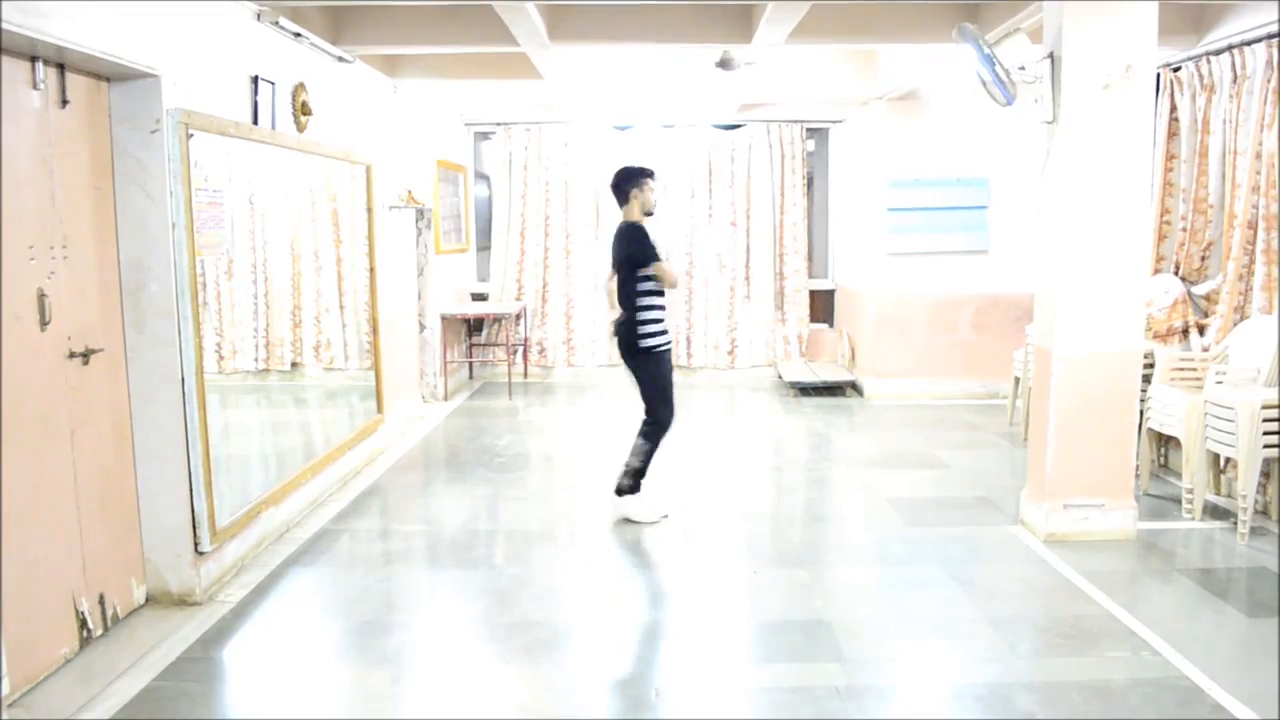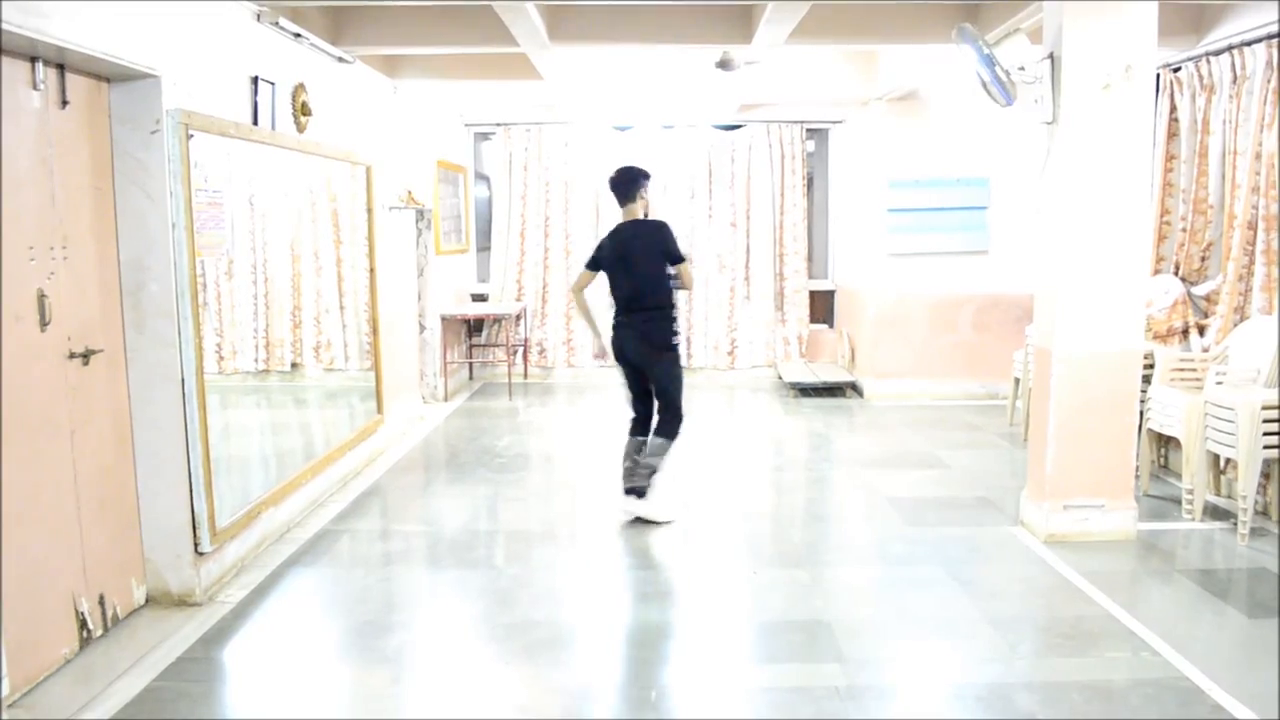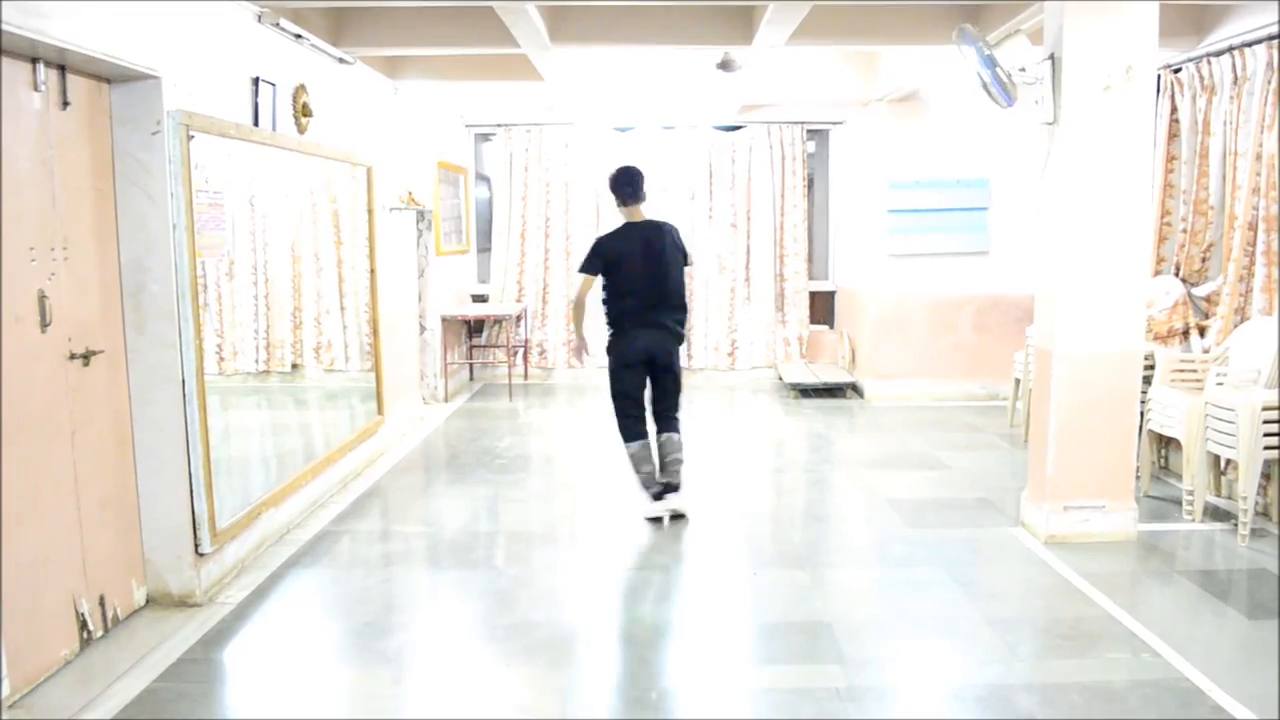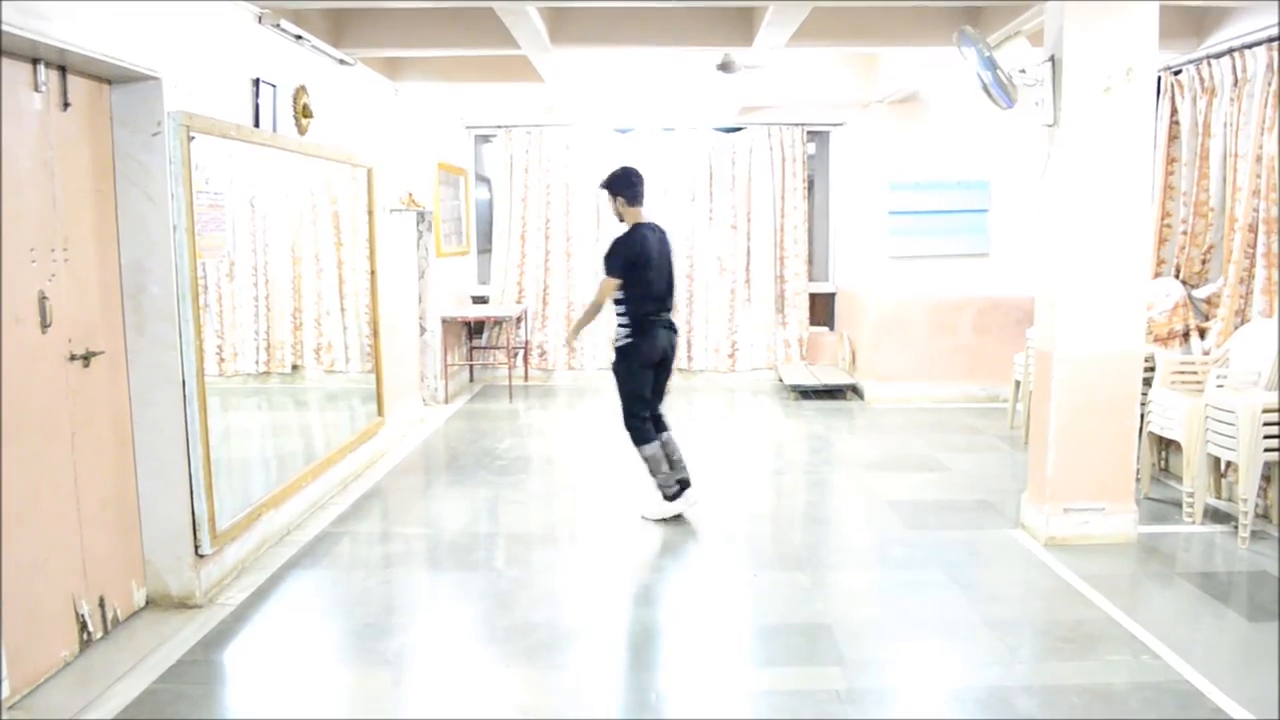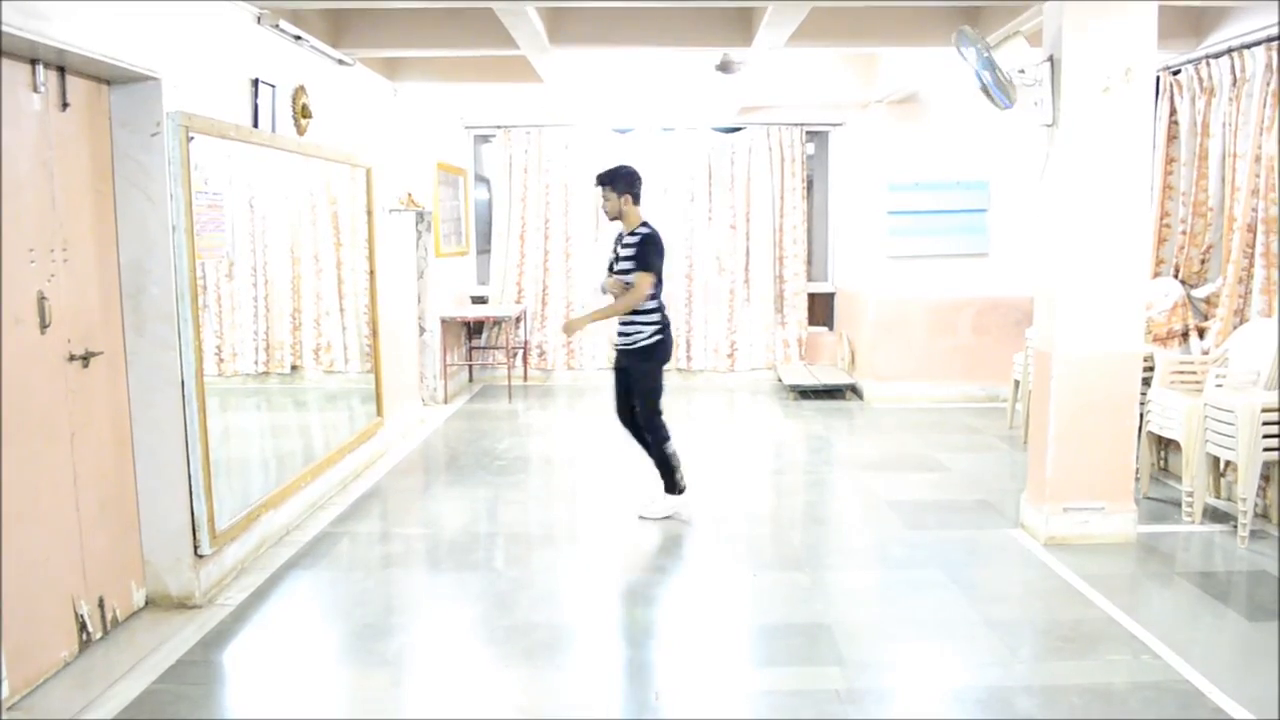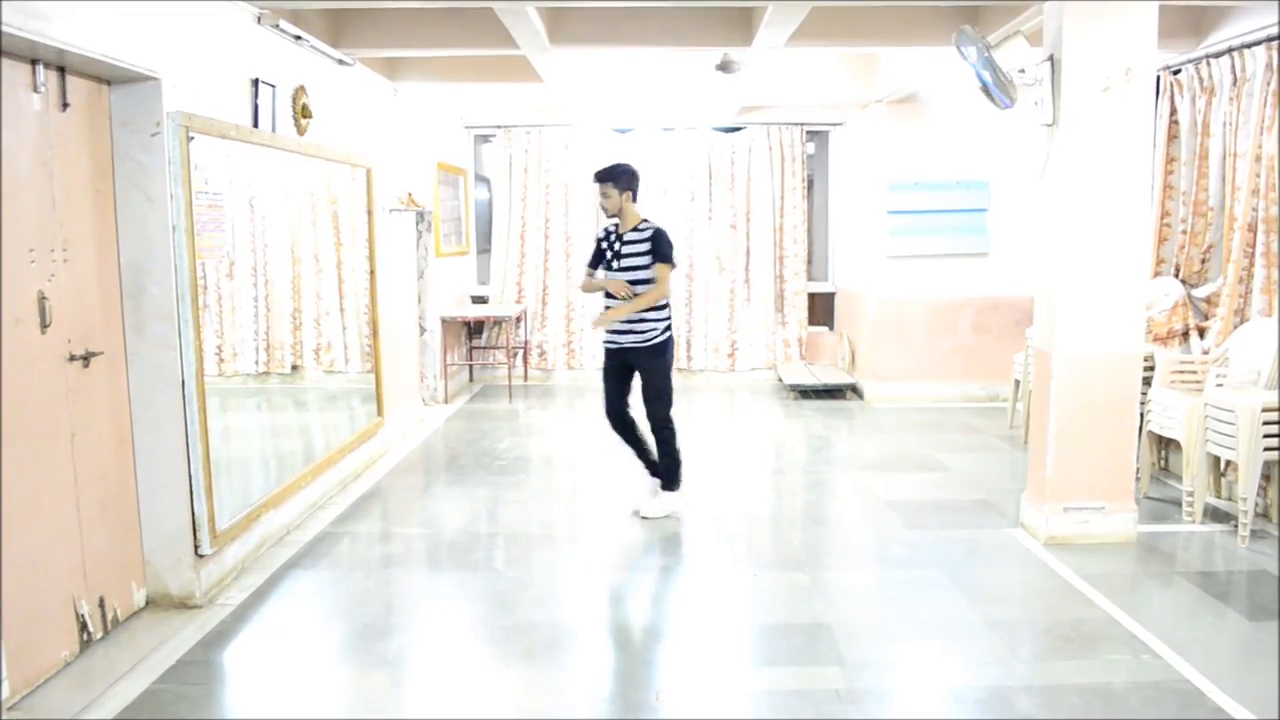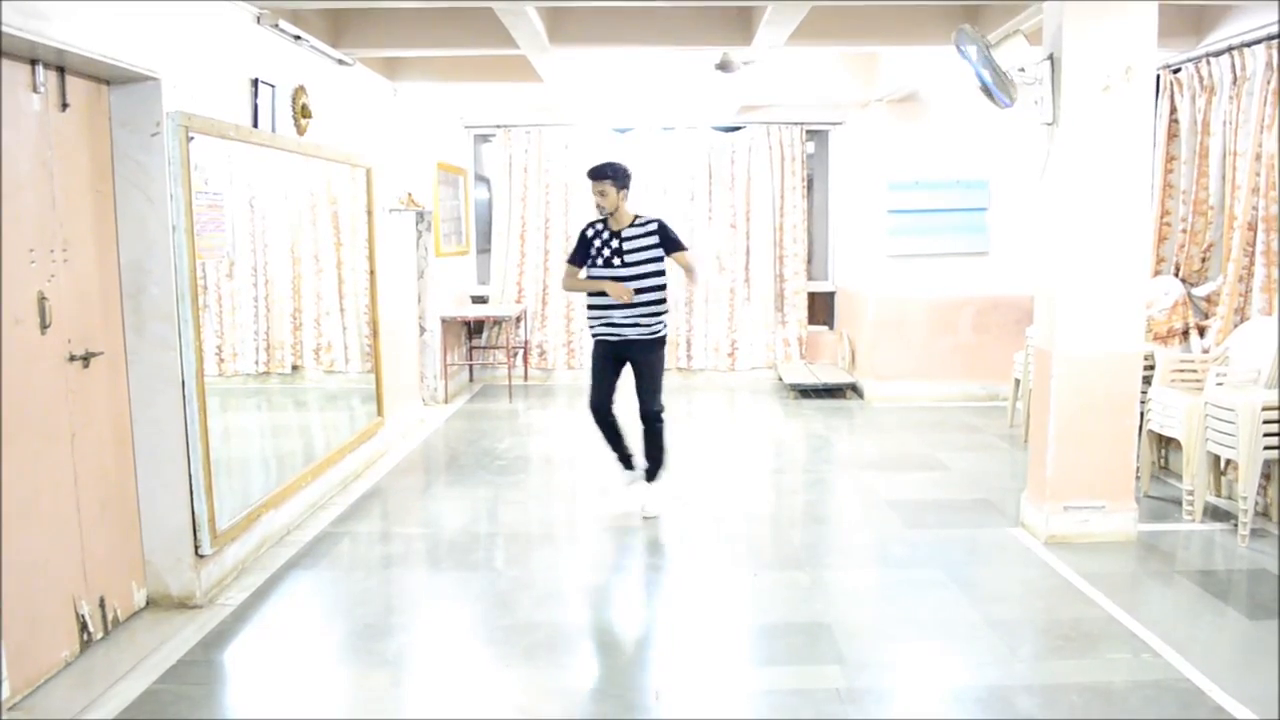
dt=0.1s
person 1, frame 1
left shoulder: (625, 235)
right shoulder: (635, 233)
left elbow: (614, 284)
right elbow: (669, 279)
right wrist: (667, 273)
left hip: (645, 341)
right hip: (645, 342)
left knee: (657, 415)
right knee: (662, 418)
left ankle: (634, 488)
right ankle: (626, 492)
person 1, frame 2
left shoulder: (608, 242)
right shoulder: (658, 230)
left elbow: (577, 289)
right elbow: (687, 281)
left wrist: (597, 335)
left hip: (625, 339)
right hip: (657, 340)
left knee: (642, 414)
right knee: (671, 417)
right ankle: (639, 493)
person 1, frame 3
left shoulder: (606, 244)
right shoulder: (670, 233)
left elbow: (580, 298)
right elbow: (681, 278)
left wrist: (579, 337)
left hip: (626, 342)
right hip: (667, 337)
left knee: (630, 420)
right knee: (667, 416)
left ankle: (659, 495)
person 1, frame 4
left shoulder: (623, 245)
right shoulder: (658, 235)
left elbow: (604, 297)
left wrist: (576, 329)
left hip: (637, 344)
right hip: (663, 336)
left knee: (638, 421)
right knee: (652, 414)
left ankle: (672, 495)
right ankle: (681, 486)
person 1, frame 5
left shoulder: (646, 240)
right shoulder: (624, 237)
left elbow: (639, 294)
left wrist: (585, 320)
right wrist: (612, 284)
left hip: (646, 345)
right hip: (632, 345)
left knee: (646, 417)
right knee: (630, 414)
left ankle: (671, 493)
right ankle: (674, 482)
person 1, frame 6
left shoulder: (655, 236)
right shoulder: (606, 236)
left elbow: (661, 288)
right elbow: (586, 283)
left wrist: (620, 311)
right wrist: (606, 283)
left hip: (652, 343)
right hip: (618, 343)
left knee: (659, 415)
right knee: (615, 411)
left ankle: (669, 489)
right ankle: (658, 474)
person 1, frame 7
left shoulder: (655, 229)
right shoulder: (591, 232)
left elbow: (687, 266)
right elbow: (568, 279)
left wrist: (687, 282)
right wrist: (604, 285)
left hip: (647, 336)
right hip: (606, 337)
left knee: (650, 411)
right knee: (599, 406)
left ankle: (651, 482)
right ankle: (630, 467)
